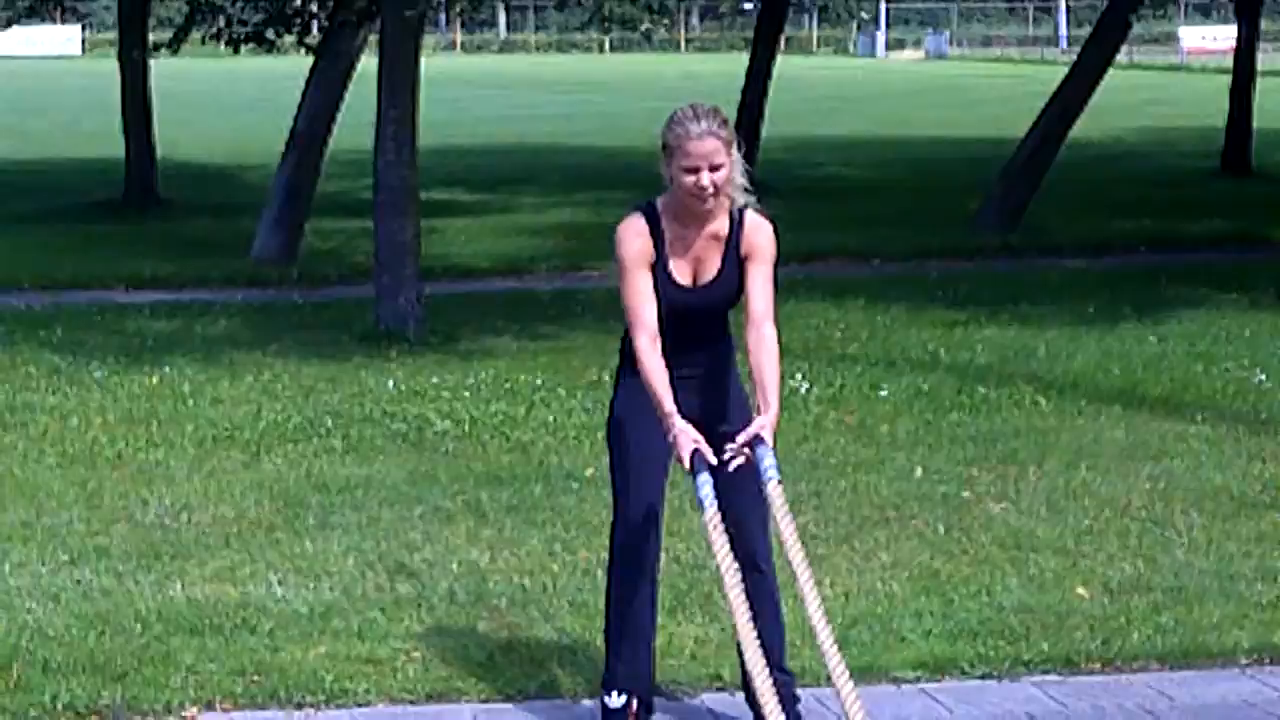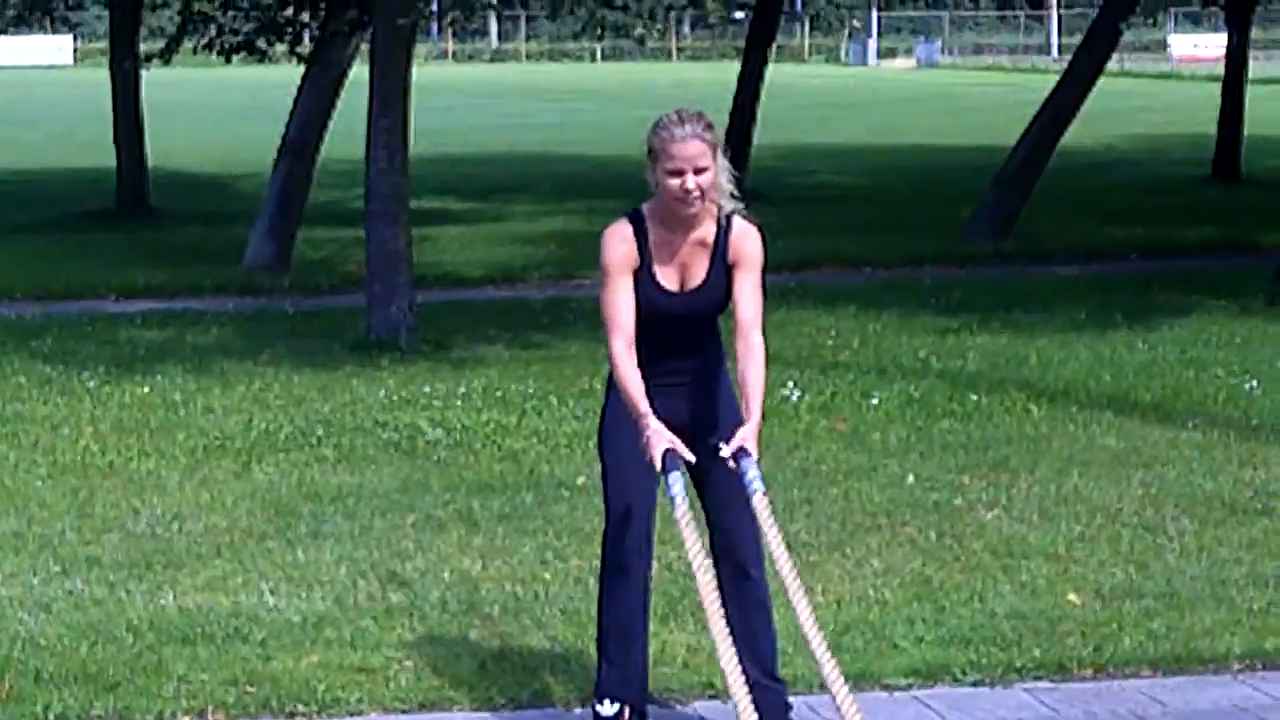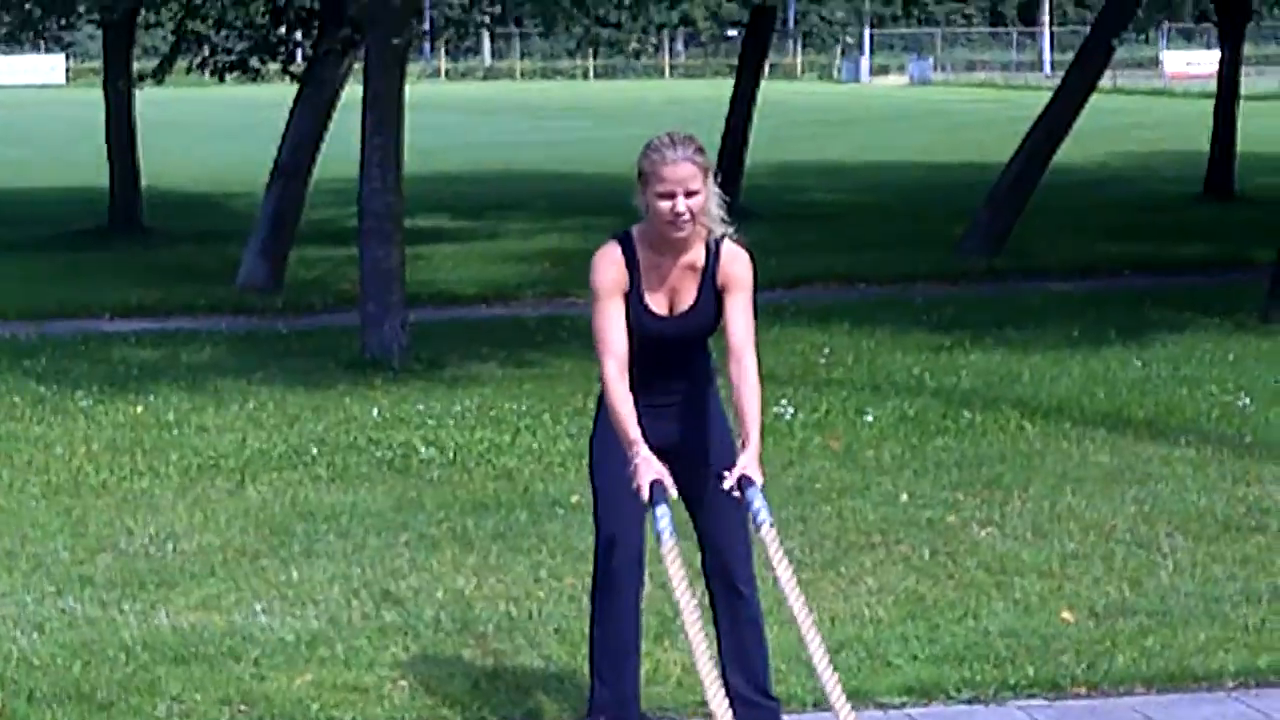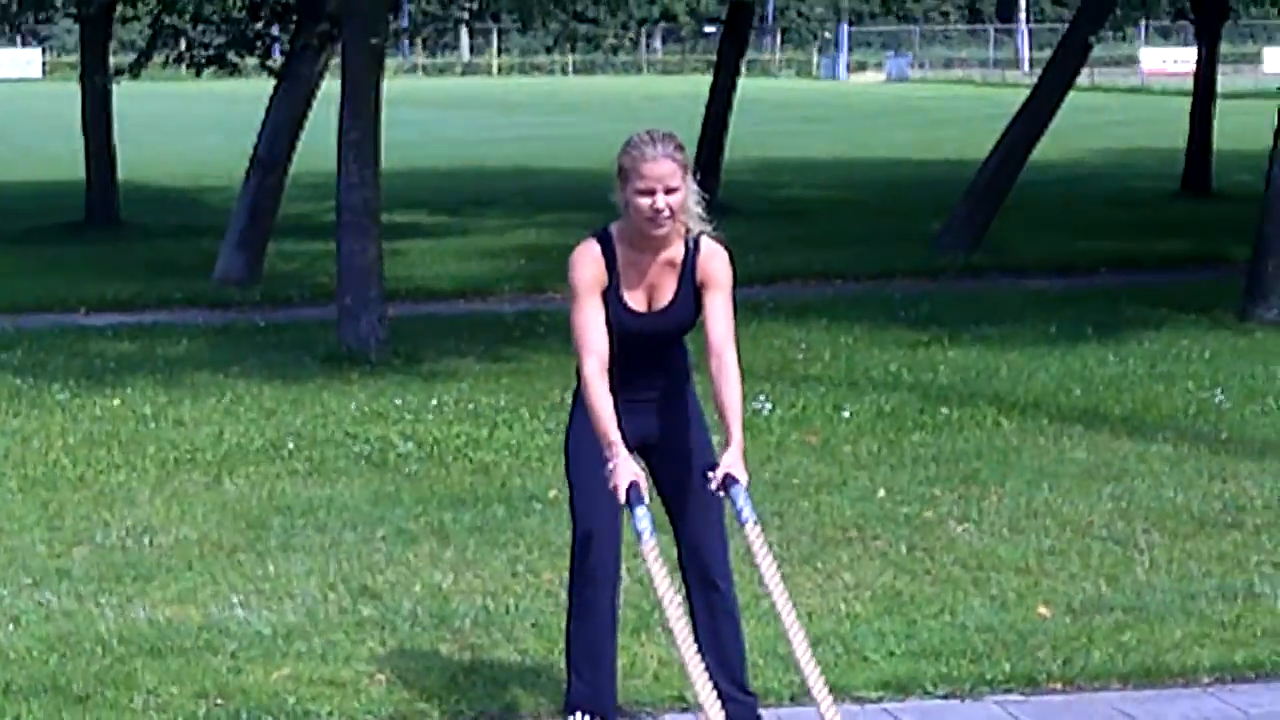
dt=0.2s
person 1, frame 1
left shoulder: (753, 230)
right shoulder: (638, 231)
left elbow: (762, 326)
right elbow: (645, 338)
left wrist: (767, 413)
right wrist: (675, 424)
left hip: (718, 387)
right hip: (646, 394)
left knee: (751, 539)
right knee: (635, 538)
person 1, frame 2
left shoulder: (740, 237)
right shoulder: (623, 238)
left elbow: (749, 333)
right elbow: (620, 342)
left wrist: (751, 422)
right wrist: (649, 424)
left hip: (708, 393)
right hip: (638, 399)
left knee: (741, 546)
right knee: (627, 547)
person 1, frame 3
left shoulder: (730, 260)
right shoulder: (613, 261)
left elbow: (743, 356)
right elbow: (612, 365)
left wrist: (750, 446)
right wrist: (637, 450)
left hip: (698, 414)
right hip: (627, 421)
left knee: (732, 565)
right knee: (617, 566)
person 1, frame 4
left shoulder: (708, 258)
right shoulder: (591, 259)
left elbow: (723, 353)
right elbow: (592, 365)
left wrist: (734, 444)
right wrist: (616, 452)
left hip: (674, 409)
right hip: (602, 416)
left knee: (709, 560)
right knee: (594, 561)
